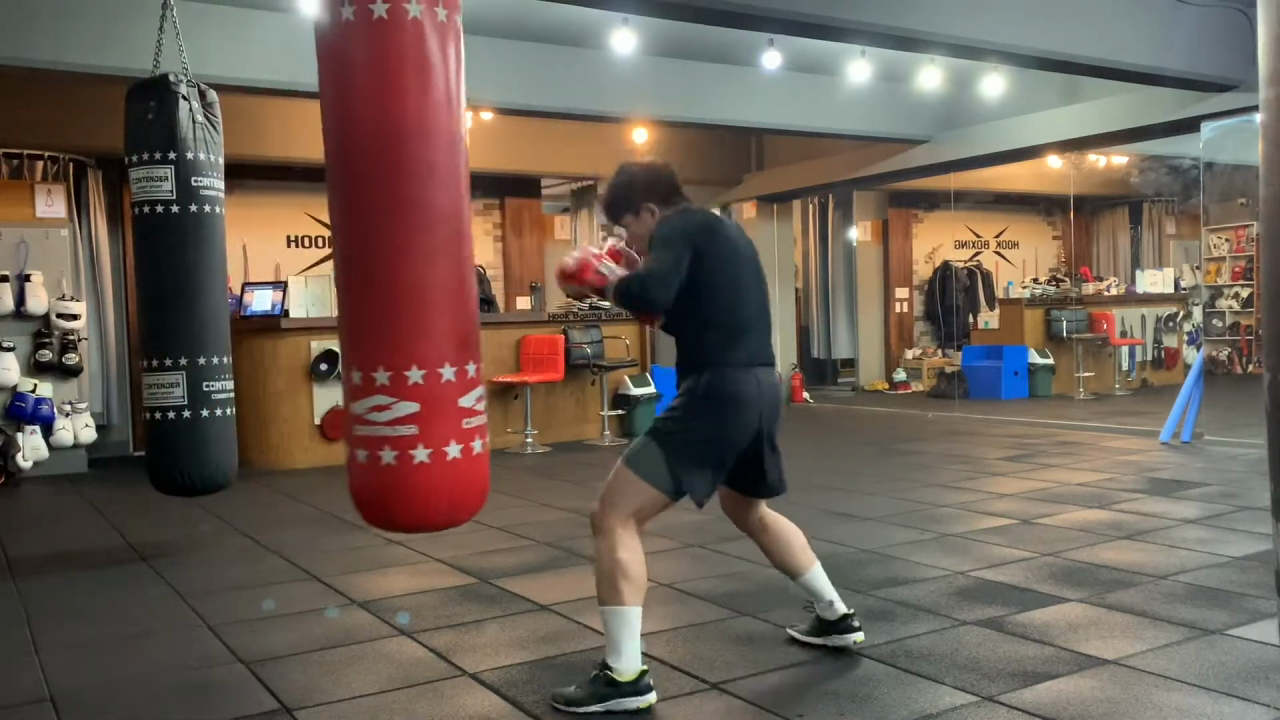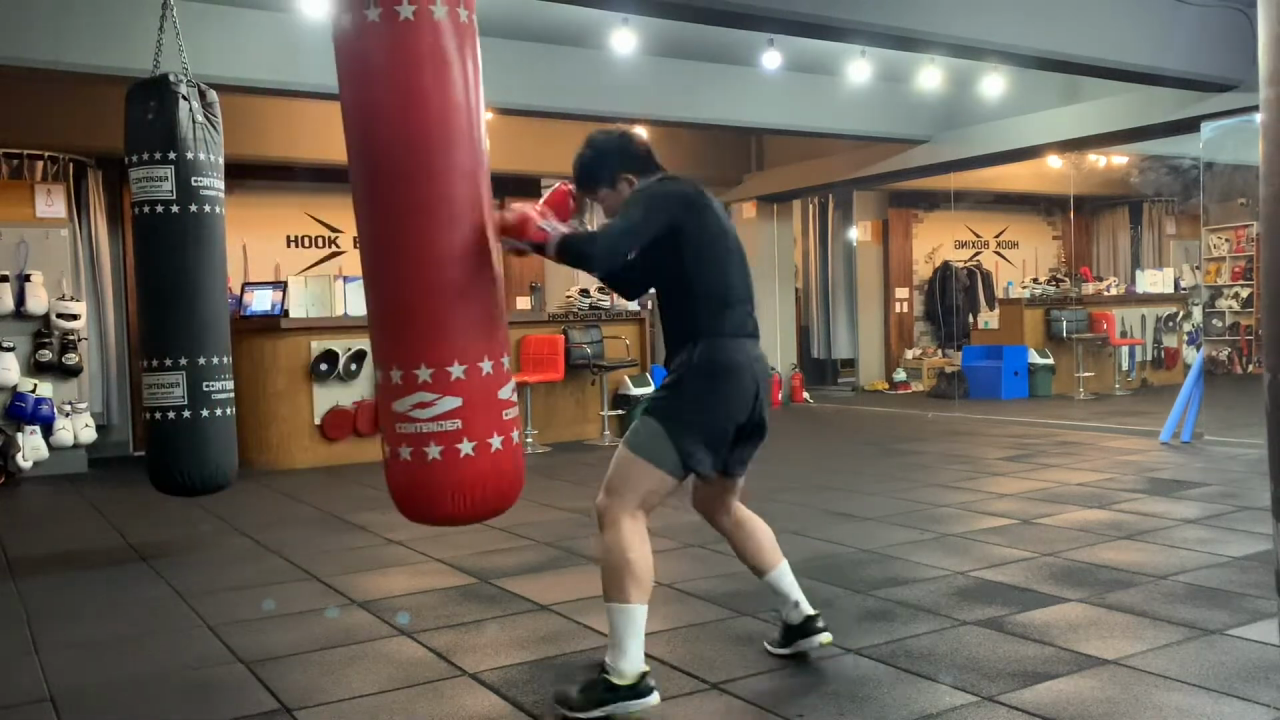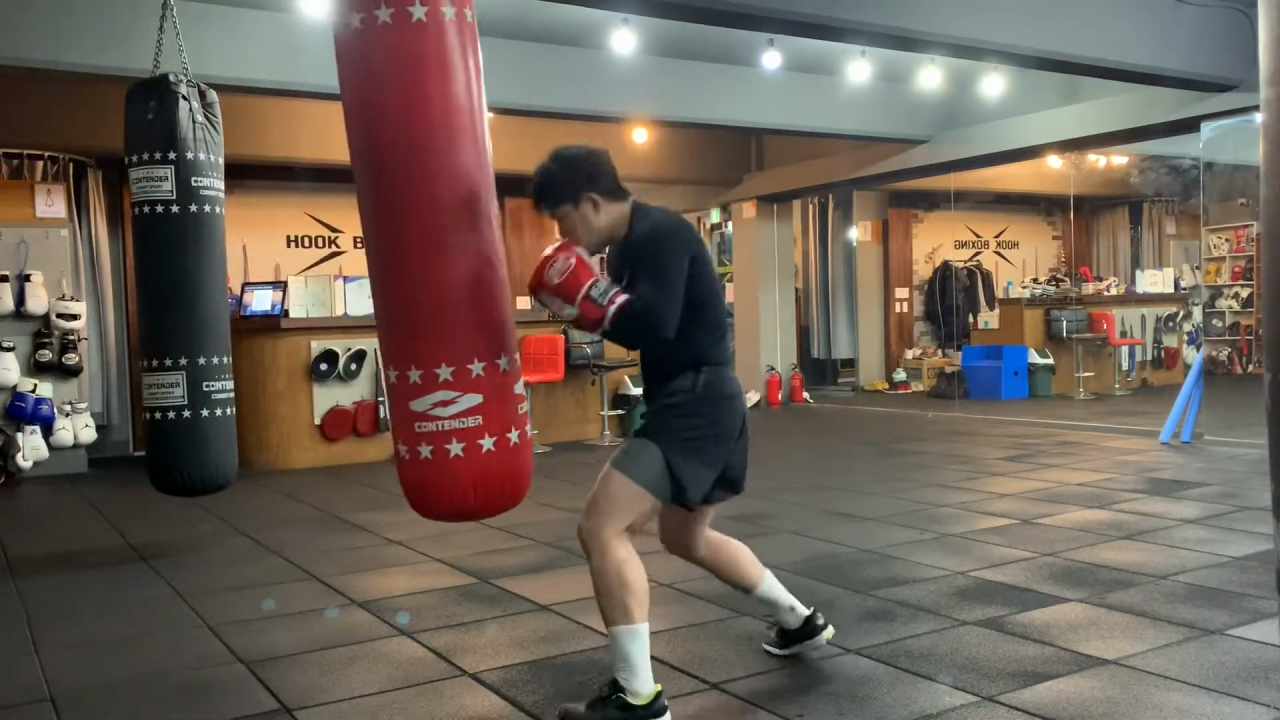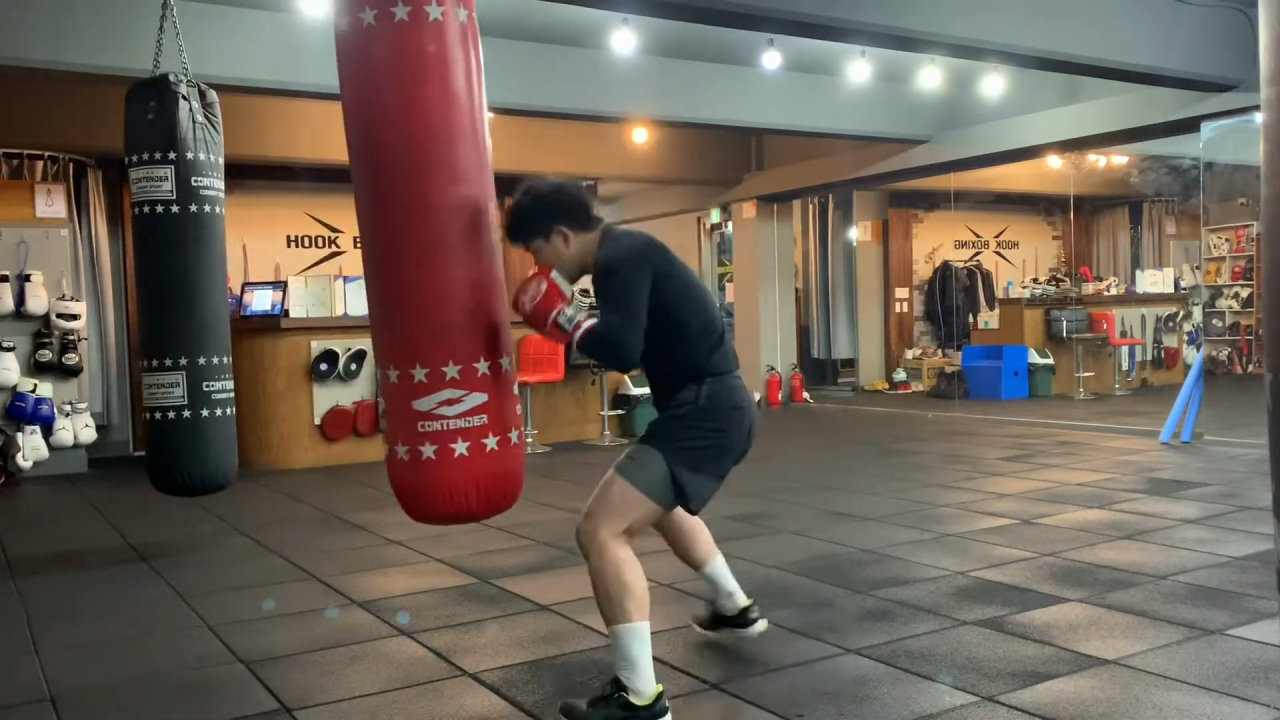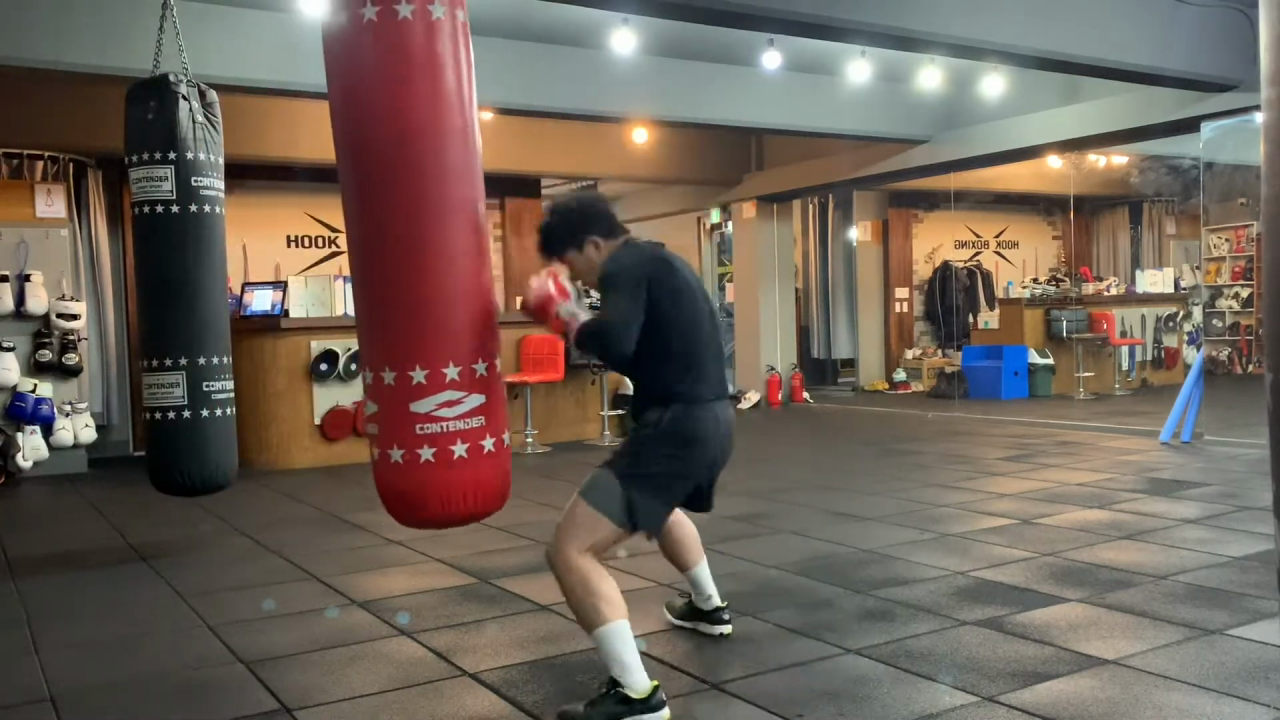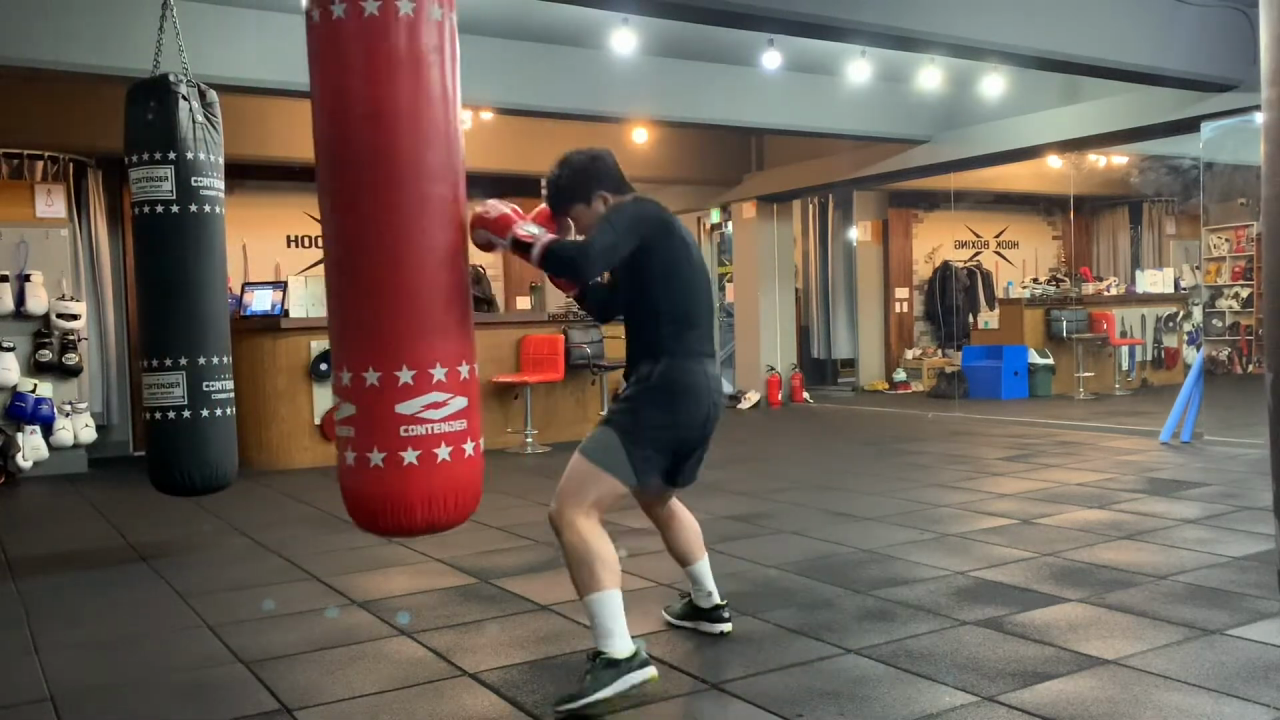
dt=0.2s
person 1, frame 1
left shoulder: (679, 228)
right shoulder: (727, 234)
left elbow: (651, 293)
left wrist: (603, 279)
right wrist: (642, 297)
left hip: (716, 394)
right hip: (760, 389)
left knee: (613, 518)
right knee: (749, 511)
left ankle: (624, 674)
right ankle: (836, 616)
person 1, frame 2
left shoulder: (663, 196)
right shoulder: (688, 206)
left elbow: (602, 249)
right elbow: (631, 280)
left wrist: (538, 235)
right wrist: (562, 228)
left hip: (709, 370)
right hip: (744, 369)
left knee: (619, 507)
right knee: (716, 503)
right ankle: (801, 618)
person 1, frame 3
left shoulder: (656, 232)
right shoulder: (626, 248)
left elbow: (656, 326)
right elbow: (631, 326)
left wrist: (588, 291)
right wrist: (576, 300)
left hip: (697, 400)
right hip: (703, 400)
left knee: (601, 528)
right knee: (686, 537)
right ankle: (799, 621)
person 1, frame 4
left shoulder: (622, 255)
right shoulder: (621, 251)
left elbow: (620, 348)
right elbow: (631, 342)
left wrist: (561, 317)
right wrist: (569, 322)
left hip: (708, 409)
right hip: (713, 406)
left knee: (601, 531)
right knee: (661, 509)
right ankle: (734, 606)
person 1, frame 5
left shoulder: (627, 264)
right shoulder: (659, 262)
left elbow: (615, 340)
left wrist: (565, 313)
right wrist: (580, 322)
left hip: (676, 429)
right hip: (710, 421)
left knee: (571, 550)
right knee: (659, 505)
right ankle: (708, 607)
person 1, frame 6
left shoulder: (636, 216)
right shoulder: (654, 227)
left elbow: (584, 262)
right elbow: (606, 303)
left wrist: (520, 236)
right wrist: (560, 262)
left hip: (666, 386)
right hip: (700, 387)
left knee: (573, 511)
right knee: (657, 496)
left ankle: (618, 655)
right ankle: (708, 604)
